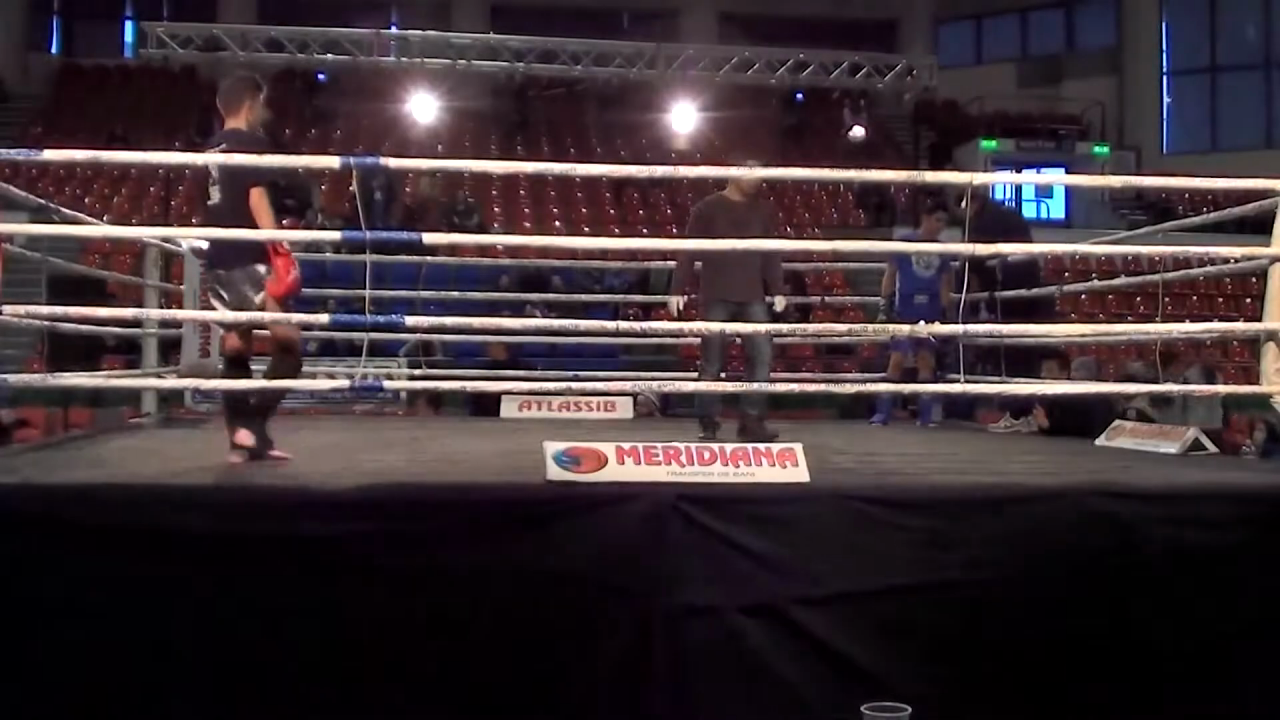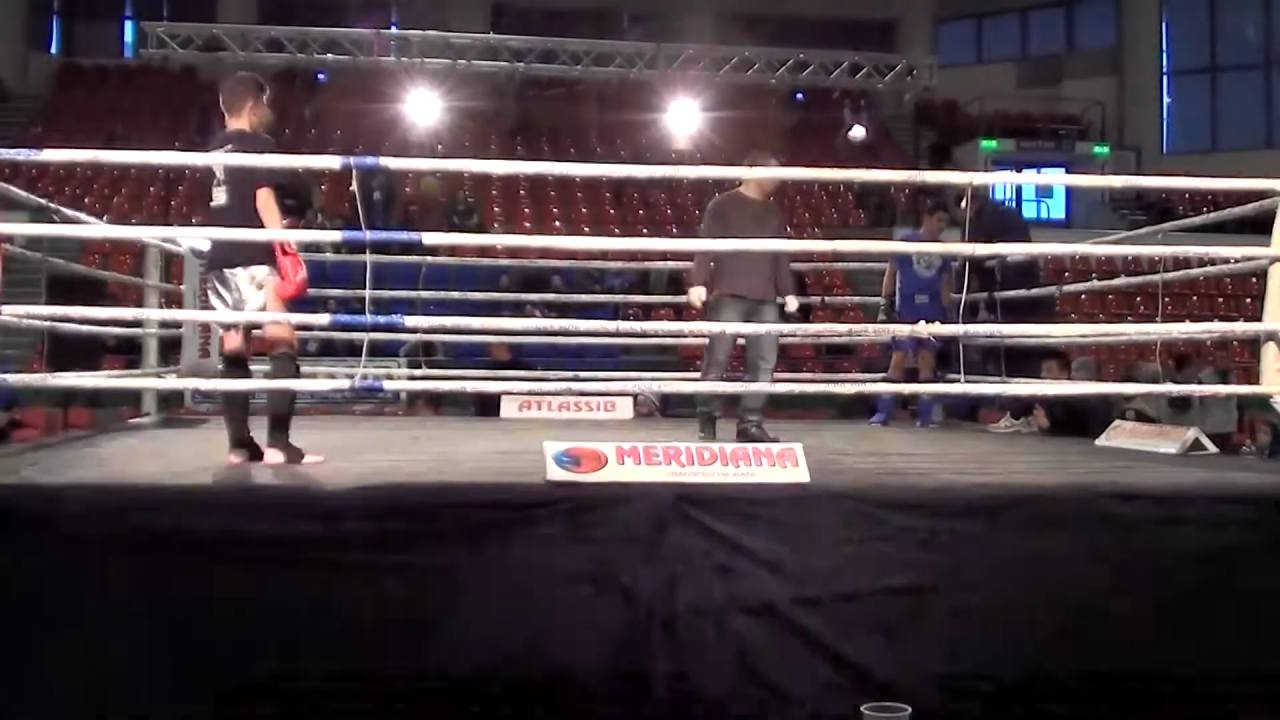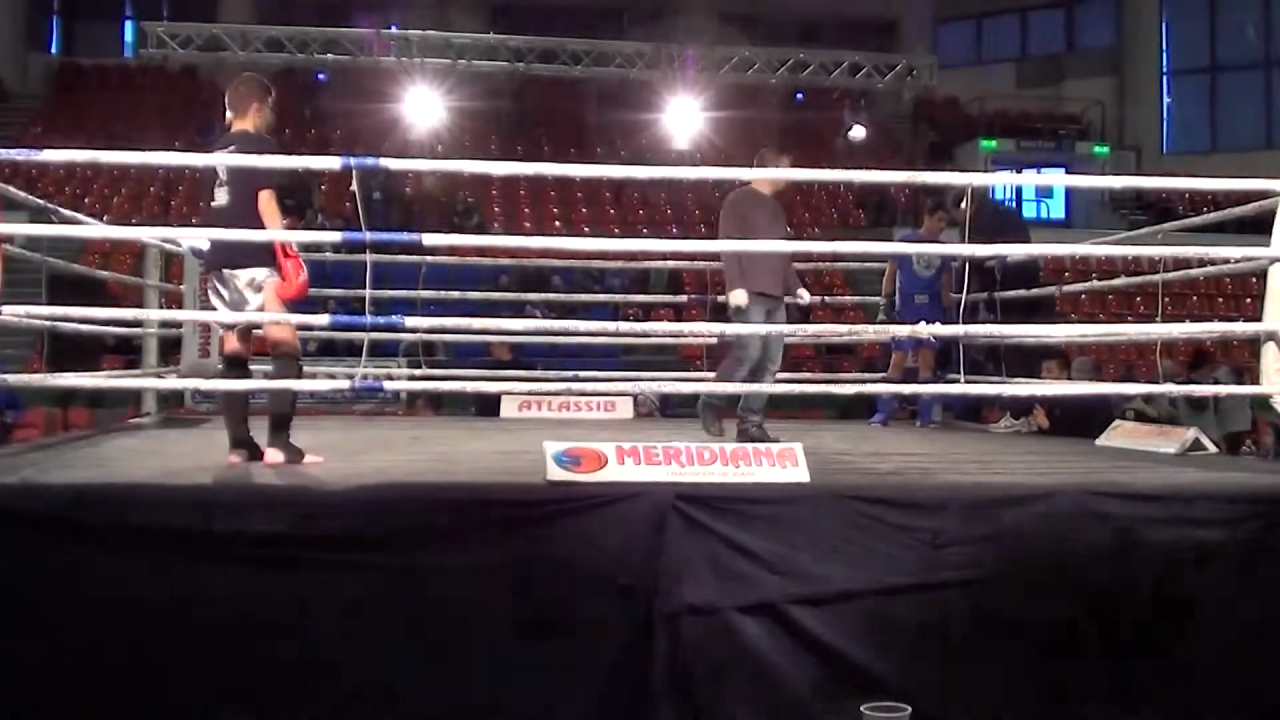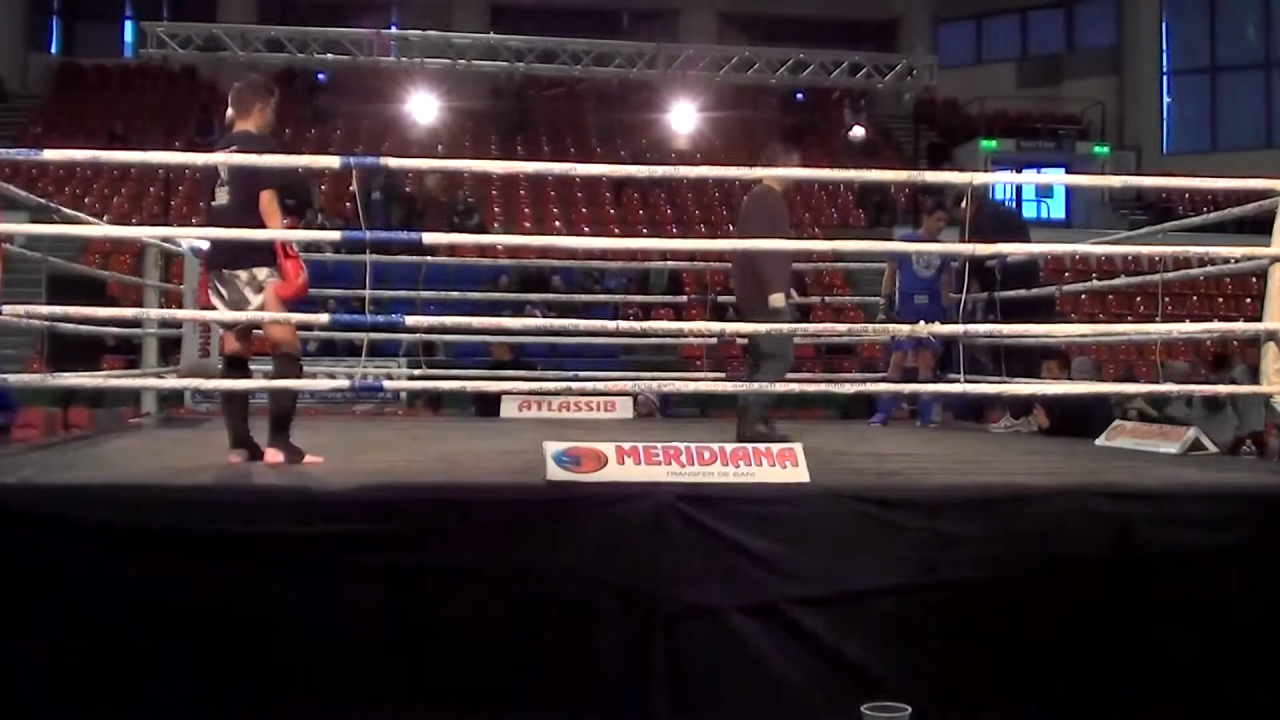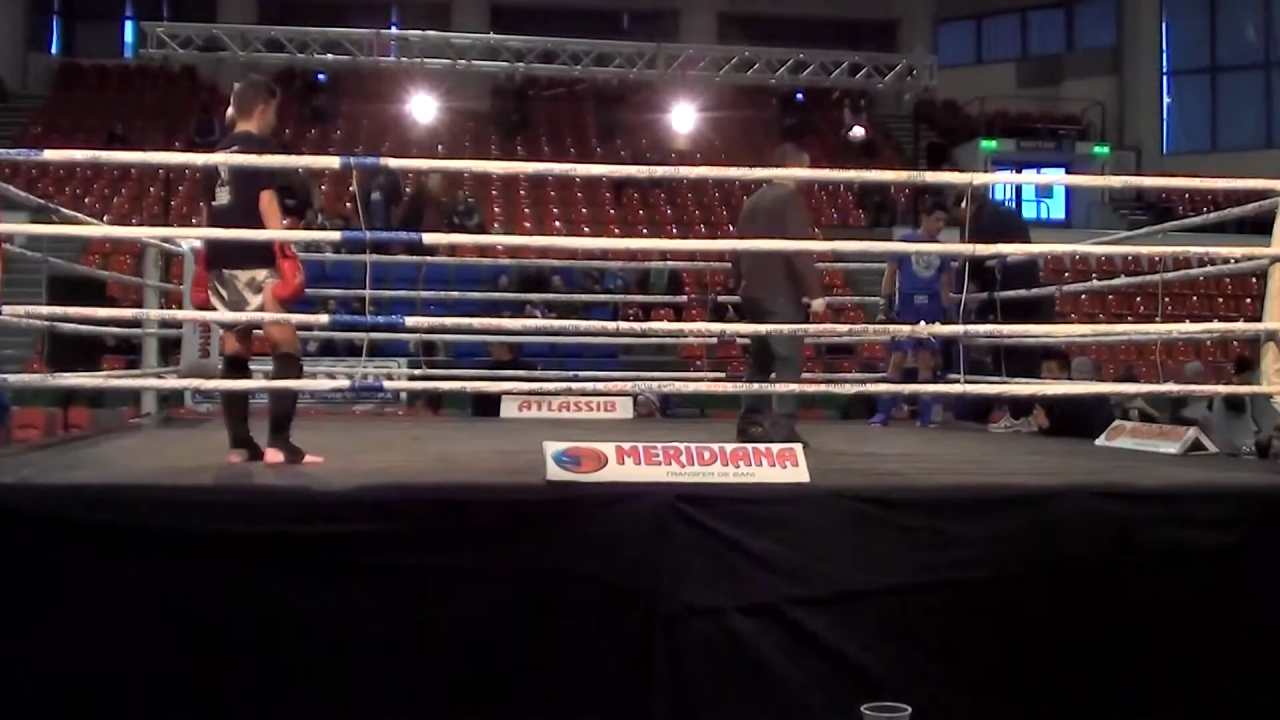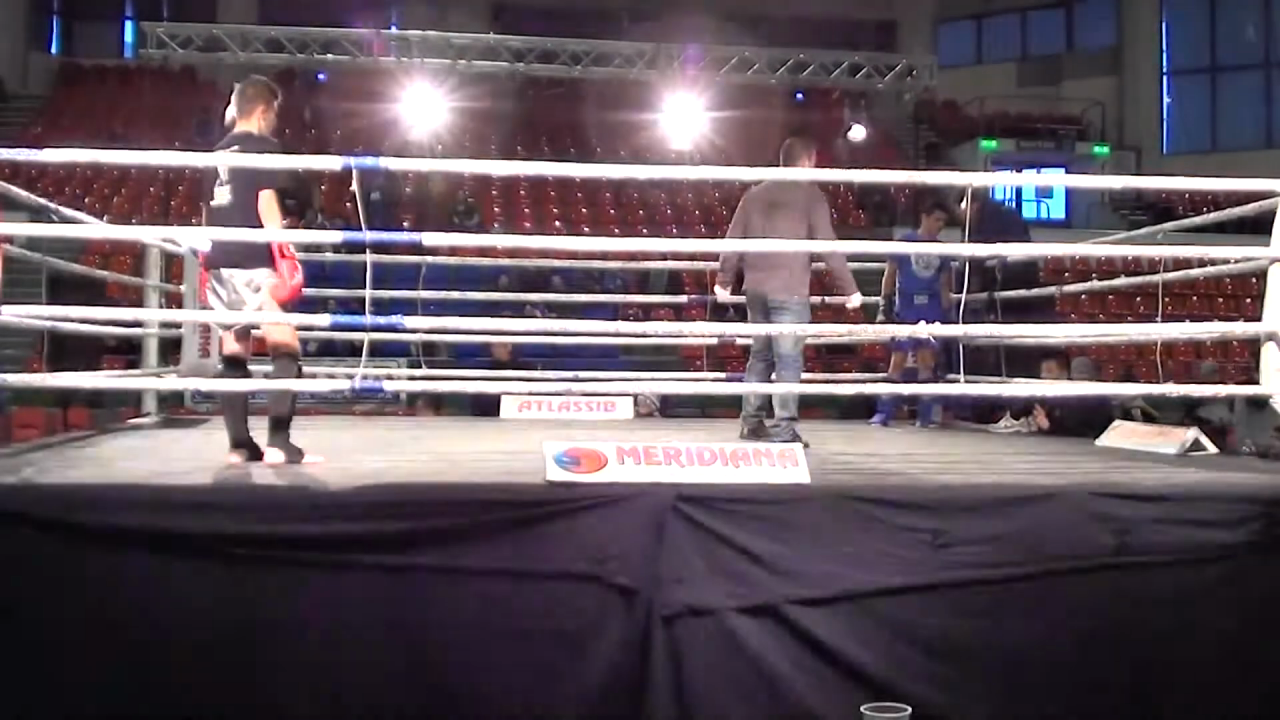
dt=0.2s
person 1, frame 1
left shoulder: (211, 152)
right shoulder: (253, 144)
left elbow: (213, 209)
right elbow: (258, 198)
right wrist: (280, 251)
left hip: (219, 260)
right hip: (250, 257)
left knee: (235, 348)
right knee: (289, 342)
left ankle: (242, 440)
right ankle: (252, 426)
person 1, frame 2
left shoulder: (213, 153)
right shoulder: (259, 144)
left elbow: (212, 209)
right elbow: (264, 199)
left hip: (220, 261)
right hip: (253, 259)
left knee: (234, 351)
right knee: (283, 346)
left ankle: (239, 442)
right ankle: (278, 443)
person 1, frame 3
left shoulder: (215, 154)
right shoulder: (262, 146)
left elbow: (212, 210)
right elbow: (266, 202)
left hip: (220, 262)
right hip: (254, 260)
left knee: (234, 351)
right knee: (285, 347)
left ankle: (239, 444)
right ankle: (278, 443)
person 1, frame 4
left shoulder: (216, 154)
right shoulder: (263, 147)
left elbow: (210, 211)
right elbow: (267, 202)
left wrist: (210, 262)
right wrist: (288, 253)
left hip: (221, 262)
right hip: (255, 260)
left knee: (235, 351)
right knee: (286, 347)
left ankle: (239, 443)
right ankle: (278, 443)
person 1, frame 5
left shoulder: (217, 154)
right shoulder: (264, 148)
left elbow: (208, 212)
right elbow: (267, 202)
left wrist: (206, 263)
right wrist: (286, 254)
left hip: (221, 263)
right hip: (255, 261)
left knee: (235, 352)
right knee: (286, 347)
left ankle: (240, 443)
right ankle: (279, 443)
person 1, frame 6
left shoulder: (217, 154)
right shoulder: (264, 147)
left elbow: (208, 212)
right elbow: (266, 202)
left wrist: (207, 264)
right wrist: (285, 254)
left hip: (221, 263)
right hip: (254, 261)
left knee: (234, 353)
right knee: (286, 348)
left ankle: (239, 443)
right ankle: (279, 443)
person 2, frame 1
left shoulder: (762, 211)
right shoulder: (707, 209)
left elbow: (770, 255)
right elbow: (689, 252)
left wrist: (777, 290)
right wrist: (677, 289)
left hip: (753, 299)
right hip: (716, 298)
left knee: (761, 356)
right knee: (711, 364)
left ankle: (752, 421)
right ankle: (708, 421)
person 2, frame 2
left shoulder: (772, 212)
right shoulder: (723, 205)
left elbow: (780, 256)
left wrist: (787, 291)
right wrist: (698, 282)
left hip: (765, 299)
right hip: (730, 295)
left knee: (764, 363)
right knee: (717, 358)
left ankle: (750, 423)
right ankle: (707, 418)
person 2, frame 3
left shoulder: (777, 208)
right shoulder: (738, 200)
right elbow: (728, 244)
left wrist: (795, 286)
right wrist: (735, 285)
left hip: (775, 296)
right hip: (748, 293)
left knee: (769, 362)
right knee: (748, 352)
left ankle: (751, 423)
right ankle: (711, 404)
person 2, frame 4
left shoulder: (769, 199)
right shoulder: (764, 198)
right elbow: (760, 247)
left wrist: (780, 286)
right wrist: (774, 288)
left hip: (764, 293)
right hip: (765, 295)
left knee: (764, 356)
right knee: (780, 355)
left ankle: (751, 423)
right ankle: (754, 418)
person 2, frame 5
left shoulder: (755, 199)
right shoulder: (791, 198)
right elbow: (799, 250)
left wrist: (742, 281)
right wrist: (814, 291)
left hip: (753, 291)
right hip: (779, 293)
left knee: (760, 358)
right knee: (789, 360)
left ankle: (750, 422)
right ankle: (781, 427)
person 2, frame 6
left shoulder: (754, 194)
right shoulder: (811, 194)
left elbow: (734, 239)
right elbow: (827, 245)
left wrist: (724, 279)
right wrist: (848, 288)
left hip: (756, 288)
right hip: (790, 291)
left knee: (760, 356)
right knee: (789, 361)
left ankle: (752, 421)
right ankle: (784, 430)
person 3, frame 1
right shoulder: (905, 242)
left elbow: (944, 285)
right elbow: (891, 273)
left wrist: (946, 313)
right wrist: (885, 304)
left hip: (931, 309)
right hip: (906, 307)
left knee: (926, 360)
right knee: (897, 359)
left ankle: (925, 414)
right ankle: (882, 412)
person 3, frame 2
right shoulder: (906, 241)
left elbow: (946, 285)
right elbow: (891, 273)
left wrist: (947, 314)
right wrist: (885, 304)
left hip: (932, 309)
right hip: (907, 307)
left knee: (927, 360)
right knee: (898, 358)
left ankle: (925, 414)
right ankle: (883, 412)
person 3, frame 3
right shoulder: (906, 241)
left elbow: (945, 285)
right elbow: (891, 273)
left wrist: (947, 313)
right wrist: (885, 304)
left hip: (933, 309)
right hip: (907, 307)
left knee: (927, 360)
right knee: (898, 358)
left ankle: (925, 415)
right ankle: (883, 412)
person 3, frame 4
right shoulder: (905, 241)
left elbow: (945, 285)
right elbow: (890, 273)
left wrist: (946, 313)
right wrist: (885, 303)
left hip: (932, 309)
right hip: (906, 307)
left knee: (927, 361)
right knee: (898, 359)
left ankle: (925, 415)
right ankle: (882, 412)
person 3, frame 5
right shoulder: (905, 242)
left elbow: (945, 285)
right elbow: (890, 273)
left wrist: (947, 314)
right wrist: (885, 304)
left hip: (932, 309)
right hip: (906, 307)
left knee: (927, 361)
right knee: (897, 359)
left ankle: (925, 415)
right ankle: (883, 412)
person 3, frame 6
right shoulder: (905, 241)
left elbow: (944, 285)
right elbow: (890, 273)
left wrist: (947, 314)
right wrist: (885, 304)
left hip: (932, 309)
right hip: (906, 307)
left knee: (927, 361)
right knee: (898, 359)
left ankle: (925, 414)
right ankle: (883, 412)
person 4, frame 1
left shoulder: (980, 222)
right shoulder: (1012, 217)
left elbow: (975, 265)
left wrist: (974, 291)
left hip: (1006, 291)
right hip: (1029, 289)
left knee: (1007, 353)
right knee: (1026, 353)
left ankle: (1016, 414)
right ankle: (1029, 413)
person 4, frame 2
left shoulder: (979, 223)
right shoulder: (1012, 216)
left elbow: (975, 266)
right elbow: (1027, 253)
left hip: (1006, 291)
right hip: (1029, 288)
left knee: (1008, 353)
right knee: (1026, 353)
left ankle: (1017, 415)
right ankle: (1029, 413)
person 4, frame 3
left shoulder: (977, 223)
right shoulder: (1009, 215)
left elbow: (975, 265)
left hip: (1005, 288)
left knee: (1007, 348)
right knee: (1025, 347)
person 4, frame 4
left shoulder: (978, 224)
right shoulder: (1010, 215)
left elbow: (974, 258)
left wrist: (975, 293)
left hip: (1006, 291)
left knee: (1007, 352)
right knee: (1024, 348)
left ankle: (1016, 415)
right ankle: (1028, 414)
person 4, frame 5
left shoulder: (978, 222)
right shoulder: (1010, 216)
left elbow: (974, 260)
left wrist: (973, 285)
left hip: (1006, 289)
right hip: (1028, 285)
left knee: (1008, 351)
right knee: (1025, 352)
left ankle: (1016, 414)
right ankle: (1028, 413)
person 4, frame 6
left shoulder: (979, 221)
right shoulder: (1010, 215)
left elbow: (975, 264)
left wrist: (974, 294)
left hip: (1004, 289)
right hip: (1027, 287)
left knee: (1007, 348)
right knee: (1025, 348)
